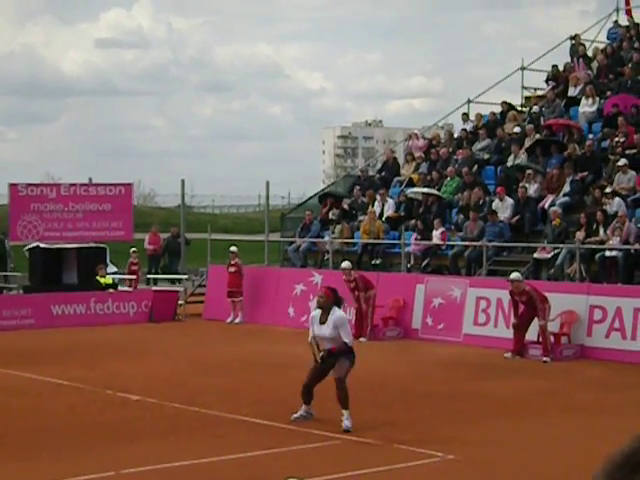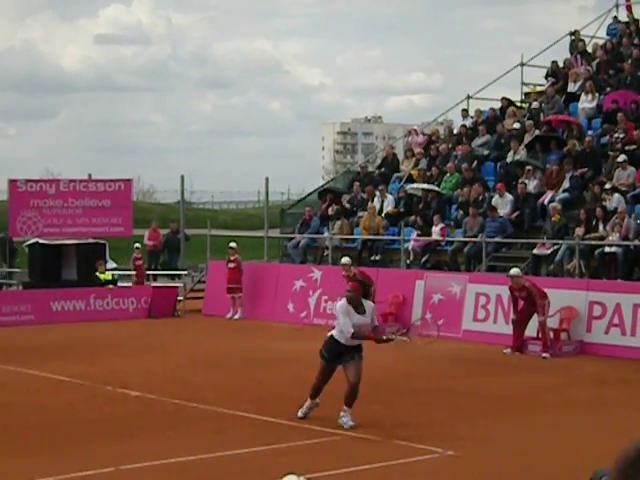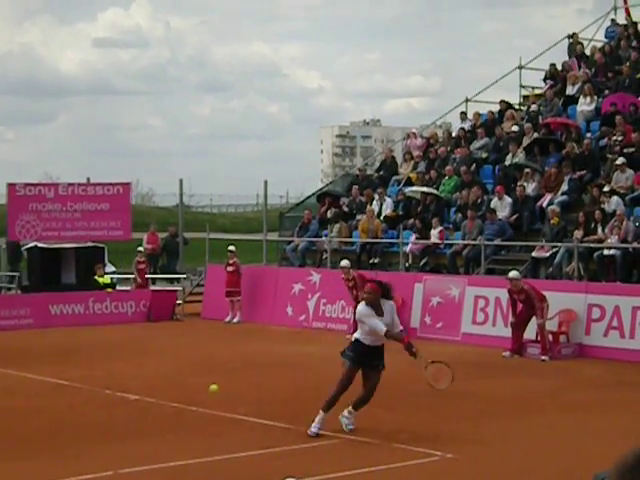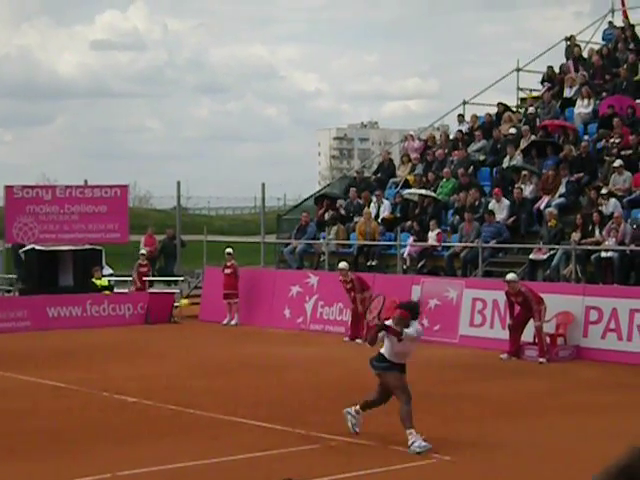
dt=0.2s
person 1, frame 1
left shoulder: (339, 316)
right shoulder: (314, 315)
left elbow: (348, 342)
right elbow: (313, 339)
left wrist: (330, 351)
right wrist: (317, 353)
left hip: (343, 354)
right hip: (324, 355)
left knee: (339, 379)
right knee: (307, 384)
left ankle: (346, 416)
right ankle: (306, 410)
person 1, frame 2
left shoulder: (370, 306)
right shoulder: (341, 307)
left elbow: (374, 325)
right elbow: (349, 333)
left wrist: (379, 335)
right wrist: (373, 337)
left hip: (354, 349)
right hip: (335, 346)
left knee: (354, 382)
right knee: (320, 382)
left ankle: (345, 413)
right ankle: (310, 404)
person 1, frame 3
left shoulder: (390, 305)
right shoulder: (362, 310)
left elbow: (397, 328)
right elbow: (383, 331)
left wrist: (406, 343)
right wrist: (405, 340)
left hip: (376, 352)
right hip: (358, 349)
left knee: (368, 392)
right knee: (342, 387)
left ankle: (348, 415)
right ankle: (320, 418)
person 1, frame 4
left shoulder: (416, 329)
right shoulder: (387, 325)
left elbow: (404, 334)
right elbow: (371, 342)
left wrist: (387, 329)
right wrist: (375, 330)
left hip: (399, 365)
right hip: (384, 363)
left knee: (380, 399)
right knee: (405, 397)
left ankle: (354, 412)
right ankle: (413, 439)
